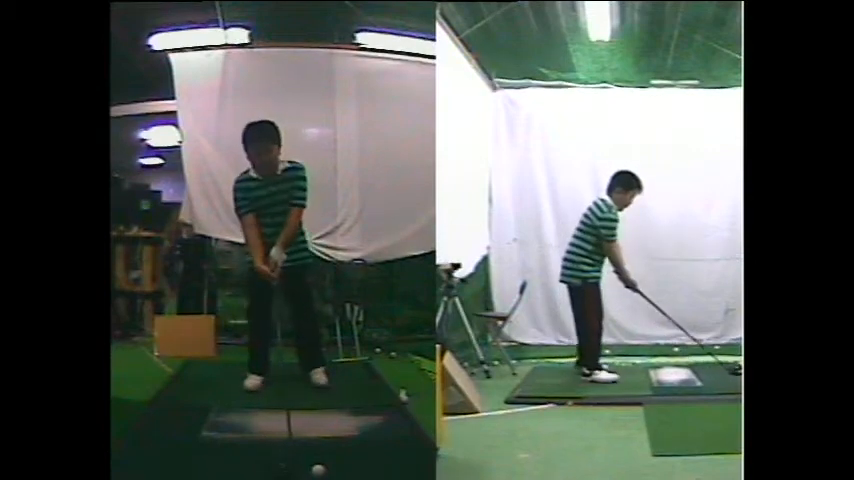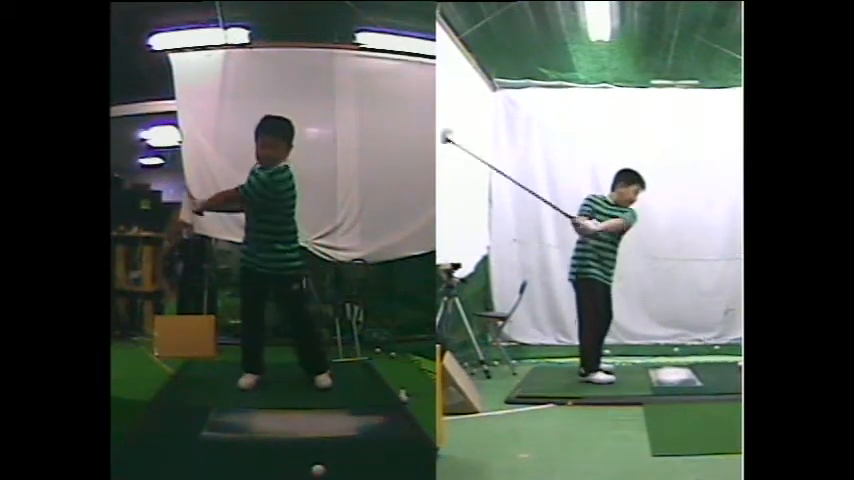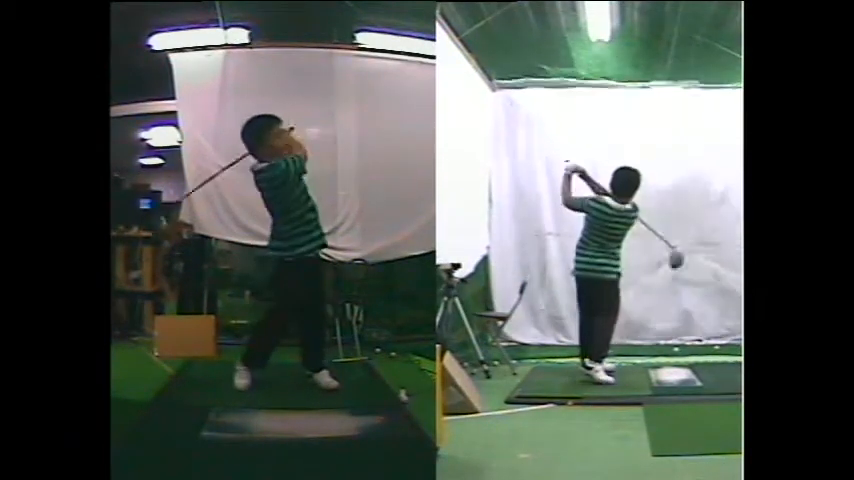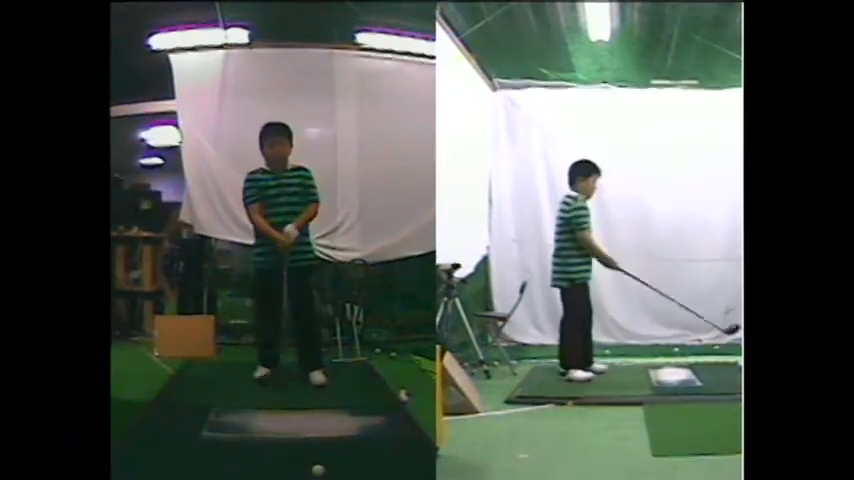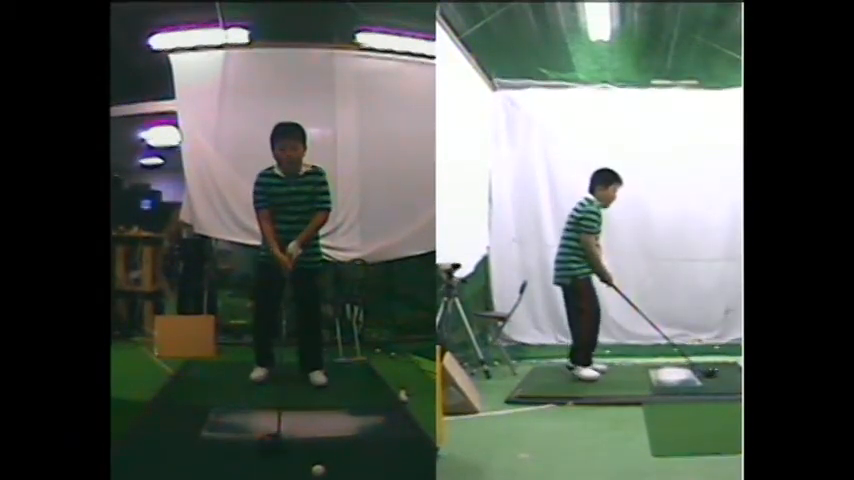
dt=1s
person 1, frame 1
left shoulder: (295, 171)
right shoulder: (242, 184)
left elbow: (295, 214)
right elbow: (249, 225)
left wrist: (279, 250)
right wrist: (259, 261)
left hip: (295, 255)
right hip: (260, 259)
left knee: (304, 311)
right knee: (258, 315)
left ankle: (314, 365)
right ankle: (257, 369)
person 1, frame 2
left shoulder: (278, 177)
right shoulder: (259, 172)
left elbow: (235, 197)
right elbow: (239, 202)
left wrist: (204, 204)
right wrist: (211, 205)
left hip: (284, 263)
right hip: (253, 260)
left knee: (298, 317)
right knee: (251, 317)
left ankle: (318, 368)
right ankle: (252, 368)
person 1, frame 3
left shoulder: (271, 168)
right shoulder: (276, 171)
left elbow: (295, 159)
right elbow: (300, 153)
left wrist: (288, 142)
right wrist: (291, 142)
left hip: (307, 251)
right hip: (290, 257)
left knee: (314, 312)
right knee: (282, 314)
left ankle: (315, 366)
right ankle: (247, 364)
person 1, frame 4
left shoulder: (303, 174)
right shoulder: (253, 179)
left elbow: (313, 207)
right elbow: (255, 215)
left wrist: (293, 229)
right wrist: (276, 236)
left hip: (301, 254)
right hip: (266, 255)
left knee: (304, 310)
right knee: (267, 311)
left ankle: (313, 364)
right ankle: (267, 362)
person 1, frame 5
left shoulder: (317, 176)
right shoulder: (264, 179)
left elbow: (322, 214)
right elbow: (264, 220)
left wrist: (297, 246)
right wrist: (278, 253)
left hip: (307, 255)
right hip: (271, 254)
left knee: (309, 311)
right knee: (264, 308)
left ankle: (313, 365)
right ankle: (263, 362)
person 2, frame 1
left shoulder: (601, 205)
right shoulder: (608, 213)
left elbow: (613, 245)
right elbow: (610, 249)
left wrist: (623, 271)
right wrist: (625, 276)
left hip: (576, 270)
right hip: (583, 272)
left knee: (585, 318)
right knee: (592, 318)
left ankle: (585, 360)
right ankle: (590, 368)
person 2, frame 2
left shoulder: (629, 214)
right shoulder: (592, 201)
left elbow: (617, 224)
right elbow: (580, 223)
left wrist: (597, 227)
right wrist: (580, 224)
left hip: (604, 273)
right hip: (586, 270)
left knee: (604, 318)
right knee: (592, 319)
left ankle: (592, 361)
right ankle: (588, 369)
person 2, frame 3
left shoulder: (596, 205)
right shoulder: (632, 212)
left elbow: (567, 201)
right elbow: (608, 199)
left wrist: (568, 175)
right wrist: (587, 178)
left hip: (583, 269)
right hip: (607, 271)
left knee: (587, 315)
right knee: (606, 316)
left ankle: (590, 358)
right ankle: (593, 362)
person 2, frame 4
left shoulder: (571, 203)
right shoulder: (577, 205)
right elbow: (584, 240)
left wrist: (600, 257)
right wrist: (606, 260)
left hip: (575, 272)
right hip: (572, 273)
left knee: (584, 316)
right knee: (573, 318)
left ankle: (584, 361)
right ankle: (569, 366)
person 2, frame 5
left shoulder: (587, 206)
right shoulder: (591, 210)
right elbow: (588, 245)
left wrist: (600, 270)
right wrist: (603, 272)
left hip: (573, 270)
right hip: (575, 271)
left knee: (582, 316)
right knee: (590, 314)
left ankle: (583, 360)
right ankle: (578, 362)
